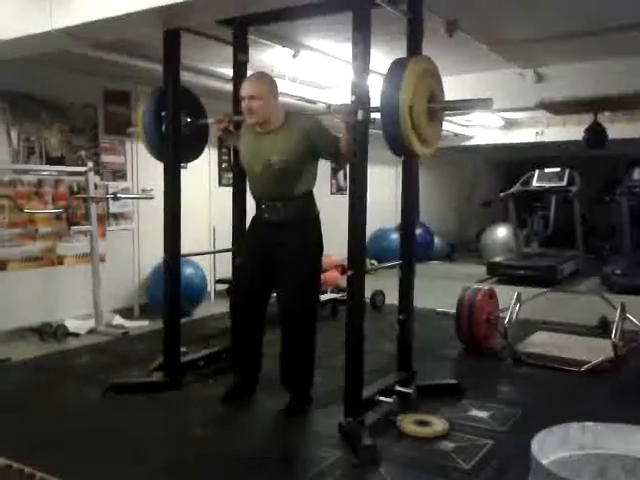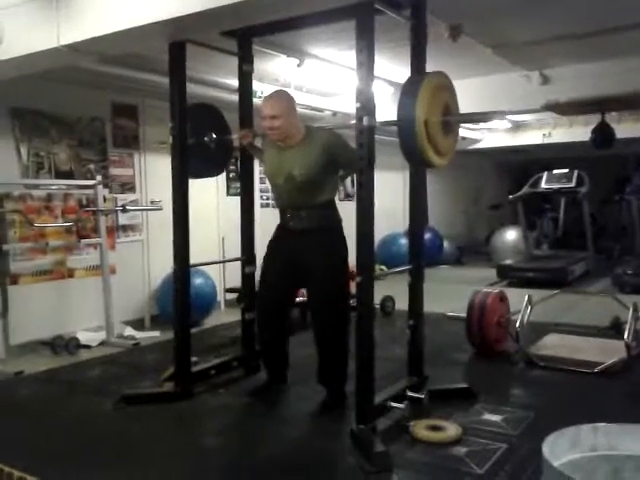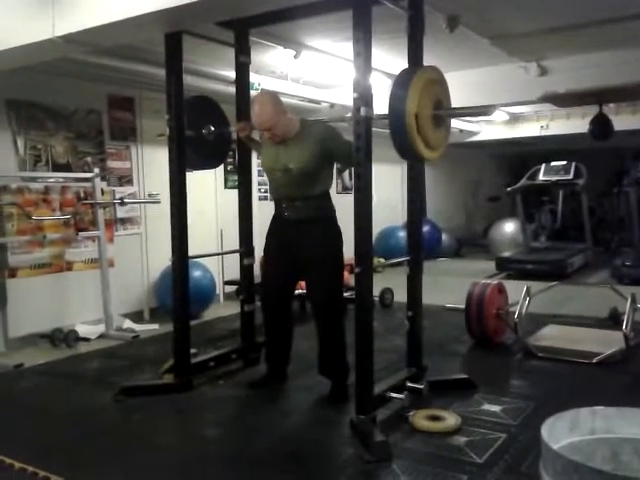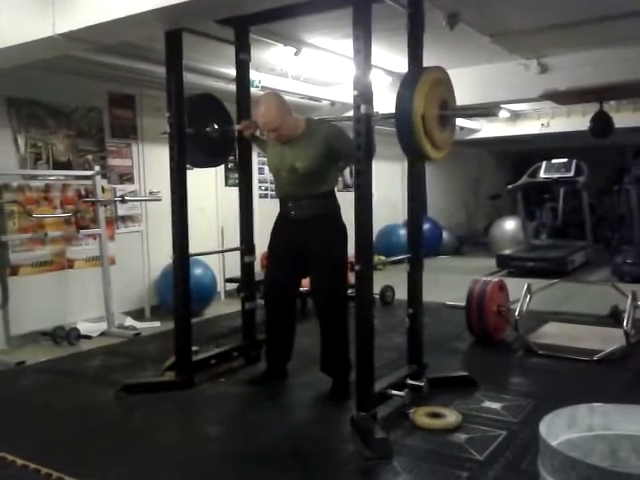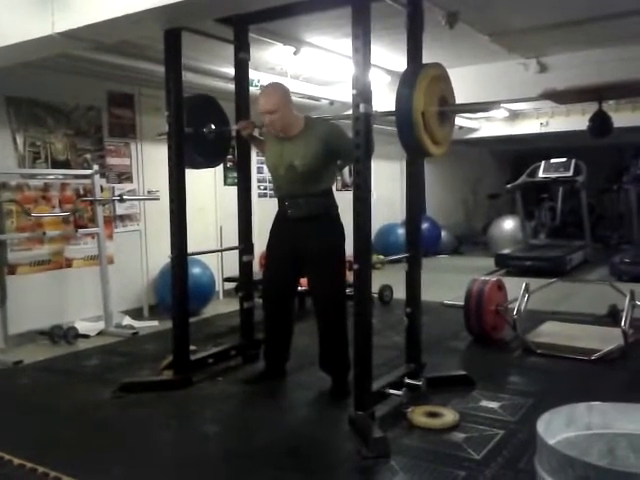
dt=1s
person 1, frame 1
left shoulder: (305, 127)
right shoulder: (247, 129)
left elbow: (342, 157)
left wrist: (349, 128)
right wrist: (226, 133)
left hip: (298, 225)
right hip: (261, 224)
left knee: (296, 312)
right knee: (244, 305)
left ankle: (299, 389)
right ankle: (245, 380)
person 1, frame 2
left shoulder: (325, 141)
right shoulder: (270, 144)
left elbow: (358, 166)
right wrist: (250, 147)
left hip: (322, 233)
right hip: (286, 232)
left knee: (327, 314)
right knee: (268, 306)
left ankle: (335, 388)
right ankle: (275, 375)
person 1, frame 3
left shoulder: (320, 134)
right shoulder: (267, 138)
left elbow: (354, 158)
right wrist: (247, 139)
left hip: (317, 223)
right hip: (282, 223)
left knee: (326, 304)
right knee: (272, 299)
left ankle: (338, 378)
right ankle: (276, 369)
person 1, frame 4
left shoulder: (325, 133)
right shoulder: (272, 136)
left elbow: (359, 154)
left wrist: (333, 170)
right wrist: (251, 137)
left hip: (323, 221)
right hip: (287, 221)
left knee: (329, 301)
right knee: (276, 296)
left ankle: (339, 375)
right ankle: (276, 365)
person 1, frame 5
left shoulder: (324, 132)
right shoulder: (271, 135)
left elbow: (358, 154)
left wrist: (332, 169)
right wrist: (250, 137)
left hip: (320, 221)
right hip: (285, 221)
left knee: (328, 301)
right knee: (274, 296)
left ankle: (339, 375)
right ankle: (274, 364)
